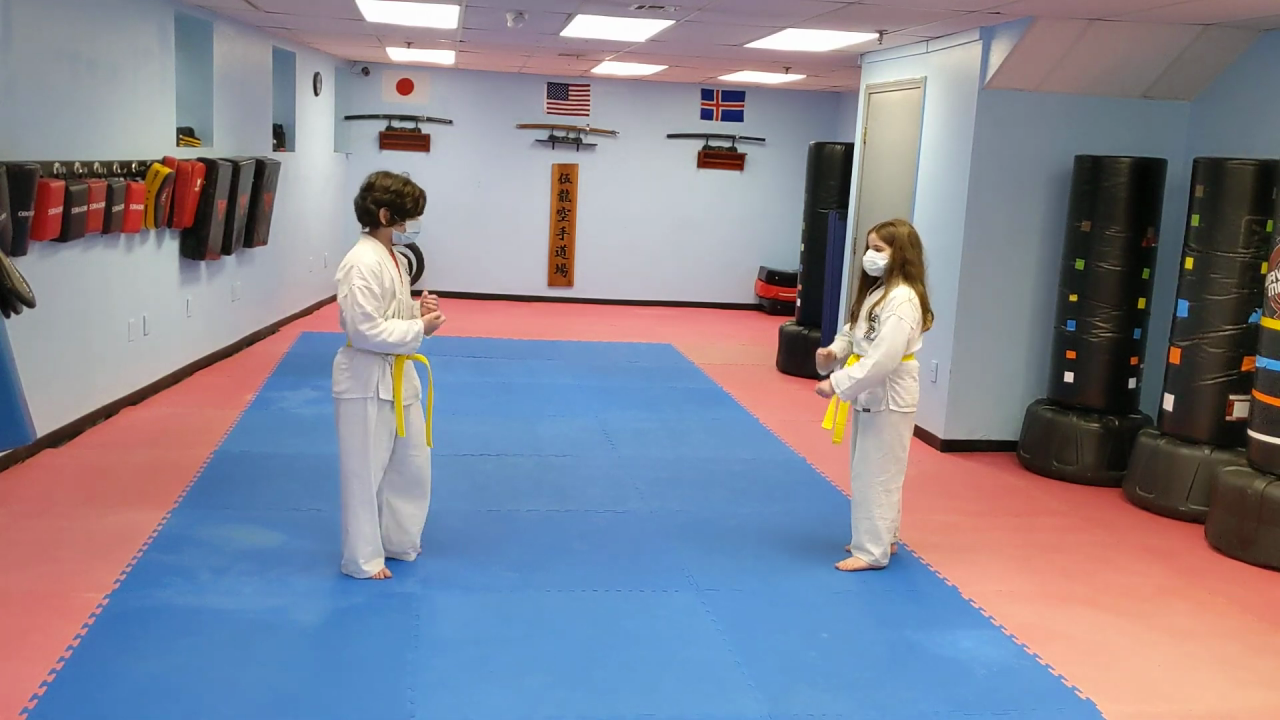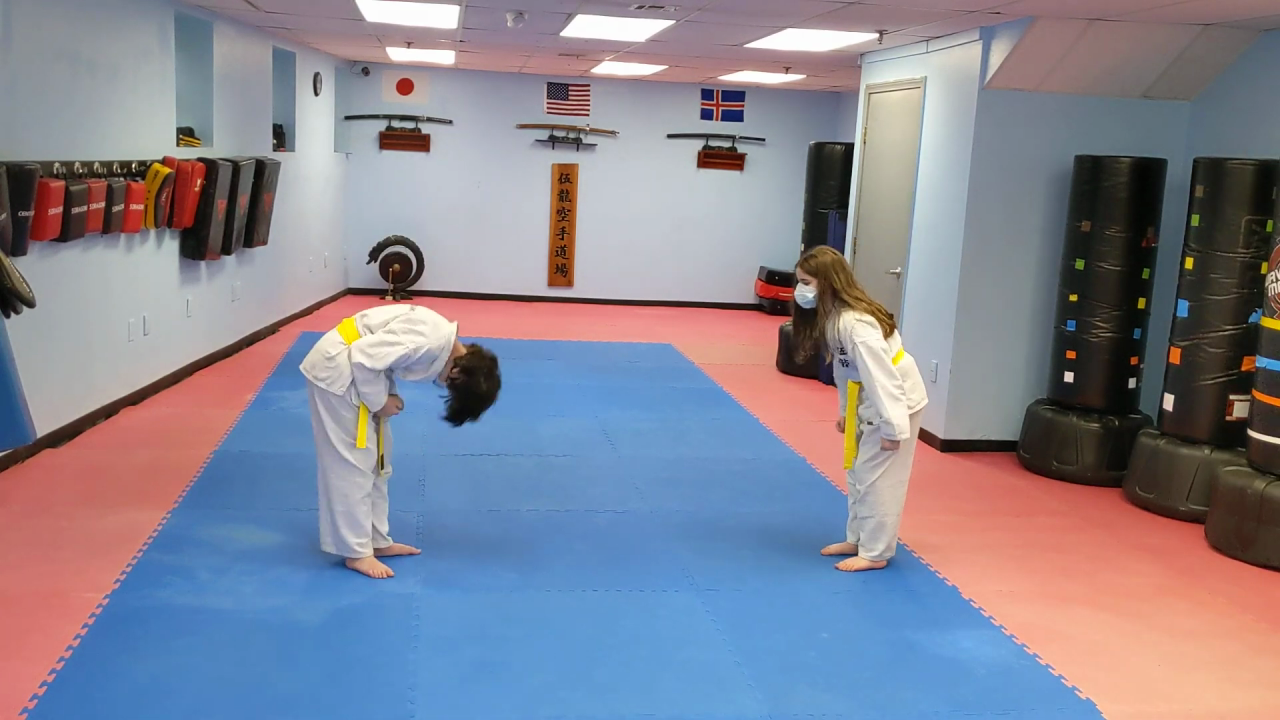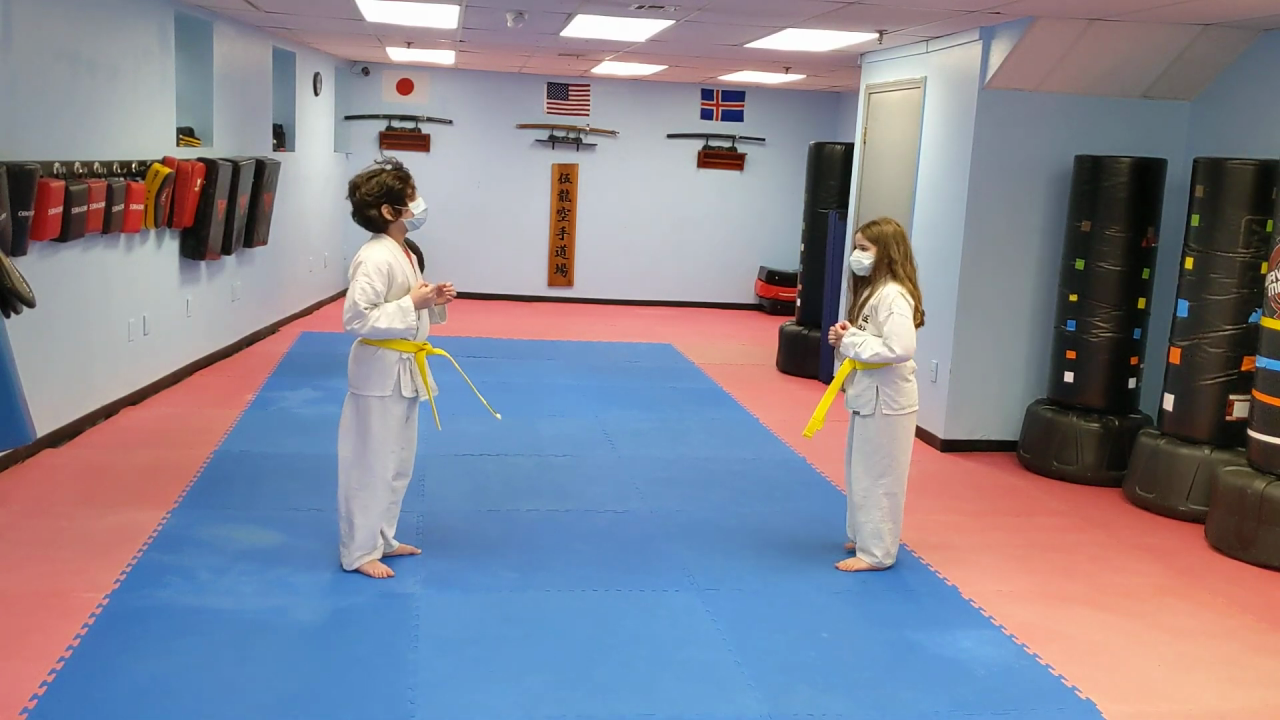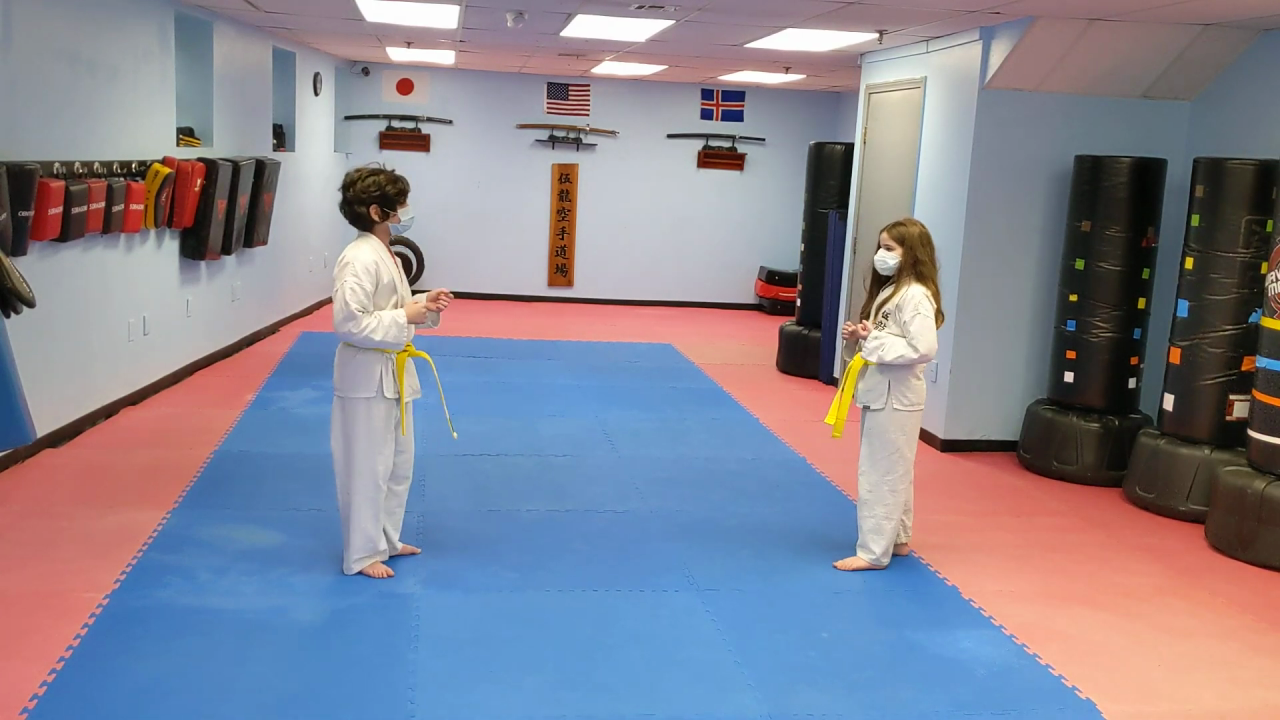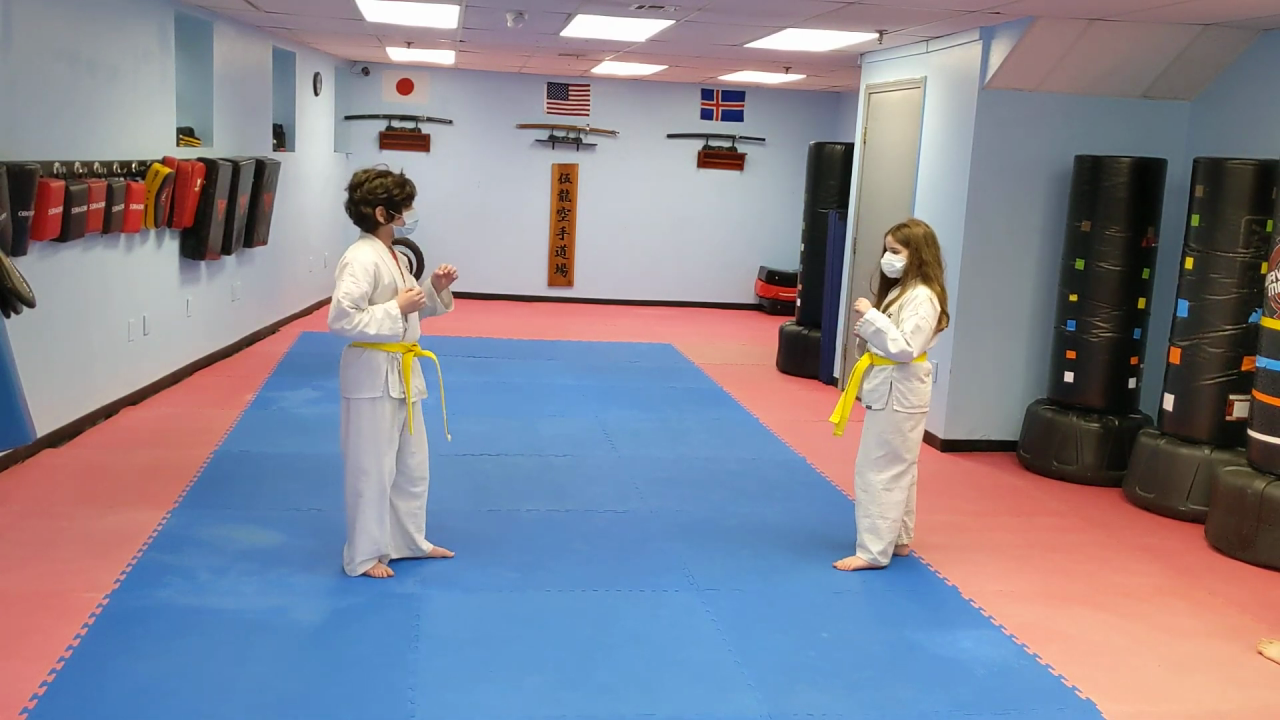
dt=0.7s
person 1, frame 1
left shoulder: (391, 260)
right shoulder: (363, 263)
right elbow: (365, 330)
left wrist: (420, 311)
right wrist: (420, 329)
left hip: (397, 375)
right hip: (367, 379)
left knee: (412, 461)
right knee: (365, 471)
left ankle: (400, 542)
right ankle: (362, 559)
person 1, frame 2
left shoulder: (442, 339)
right shoulder: (430, 341)
right elbow: (365, 358)
left wrist: (386, 396)
right wrist: (381, 401)
left hip: (355, 371)
right hip: (338, 371)
left knee: (374, 458)
right knee: (352, 460)
left ankle: (374, 540)
right ankle: (354, 550)
person 1, frame 3
left shoulder: (402, 253)
right shoulder: (375, 259)
right elbow: (357, 319)
left wrist: (432, 302)
right wrist: (411, 305)
left hip: (402, 372)
right hip: (379, 374)
left knee: (397, 464)
right knee: (371, 464)
left ankle: (381, 539)
right ankle: (360, 552)
person 1, frame 4
left shoulder: (384, 255)
right shoulder: (359, 259)
right elbow: (348, 323)
left wrist: (424, 306)
right wrist: (405, 318)
left hip: (393, 373)
right hip: (367, 375)
left knee: (397, 460)
right knee: (367, 466)
left ankle: (384, 538)
right ankle: (362, 552)
person 1, frame 5
left shoulder: (393, 256)
right shoulder: (361, 259)
left elbow: (412, 307)
right elbow: (341, 319)
left wrist: (435, 289)
right wrist: (397, 308)
left hip: (402, 373)
right hip: (373, 375)
left knee: (412, 464)
right knee: (373, 467)
left ankle: (408, 540)
right ankle: (364, 555)
person 2, frame 1
left shoulder: (903, 300)
right shoulder: (878, 291)
left elbow: (883, 358)
right elbow: (856, 335)
left wrist: (839, 384)
right wrist: (833, 353)
left hip: (888, 396)
right hip: (870, 393)
left knee: (876, 474)
right knee: (867, 471)
left ankle: (872, 551)
right ankle: (881, 538)
person 2, frame 2
left shoulder: (856, 323)
right shoulder: (831, 316)
left elbow: (884, 377)
left wrist: (895, 429)
right wrist: (845, 408)
left hip: (896, 400)
right hip: (873, 398)
left knee: (877, 476)
right knee: (859, 472)
left ankle: (875, 552)
right ankle: (858, 538)
person 2, frame 3
left shoulder: (894, 296)
right shoulder: (874, 290)
left elbow: (900, 349)
left wrist: (852, 341)
right wrist: (845, 336)
left hip: (886, 396)
right hip: (869, 393)
left knee: (877, 476)
right knee: (860, 471)
left ankle: (875, 552)
right ankle: (864, 536)
person 2, frame 4
left shoulder: (916, 297)
right shoulder: (888, 290)
left elbow: (923, 349)
left wrist: (874, 339)
right wrist: (858, 336)
left hip: (896, 395)
right hip: (879, 390)
left knee: (882, 474)
right knee: (891, 471)
left ankle: (874, 551)
right ankle: (895, 538)
person 2, frame 5
left shoulder: (923, 298)
right shoulder: (899, 291)
left elbow: (905, 347)
left wrist: (871, 318)
right wrist: (865, 328)
left hip: (899, 393)
right hip: (888, 390)
left knee: (876, 471)
right knee: (898, 470)
left ankle: (874, 550)
right ankle: (898, 539)
